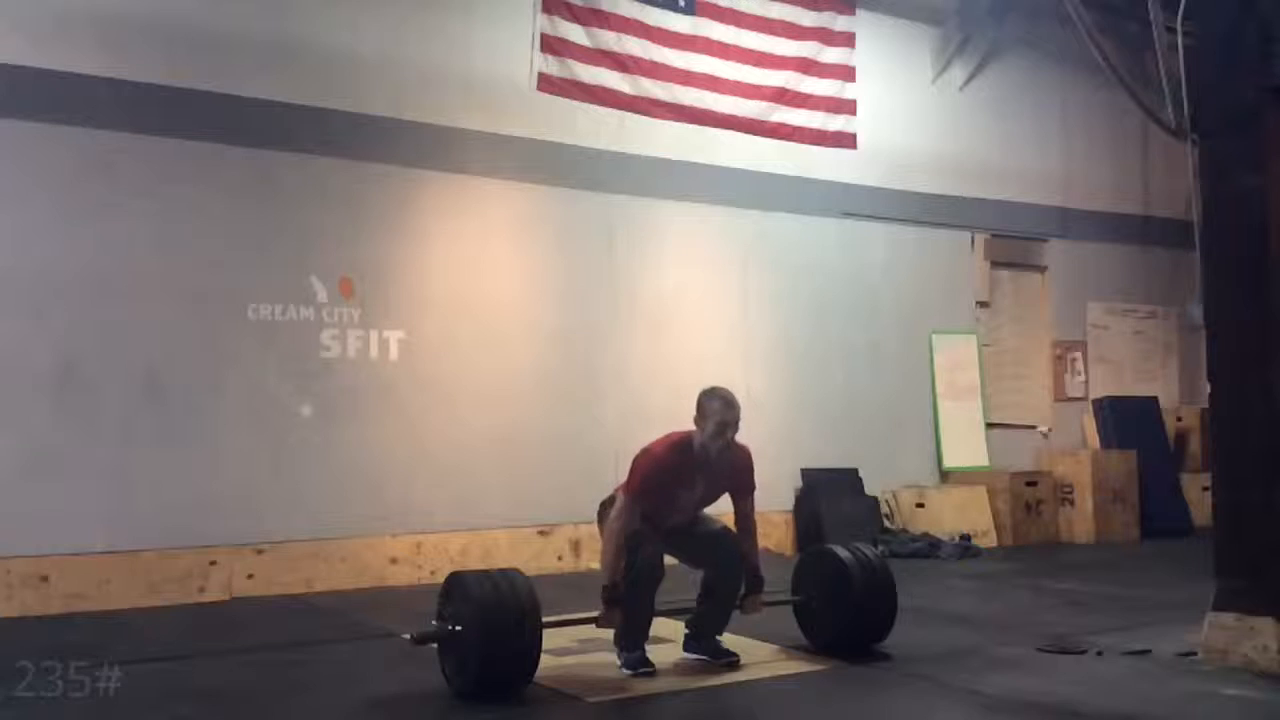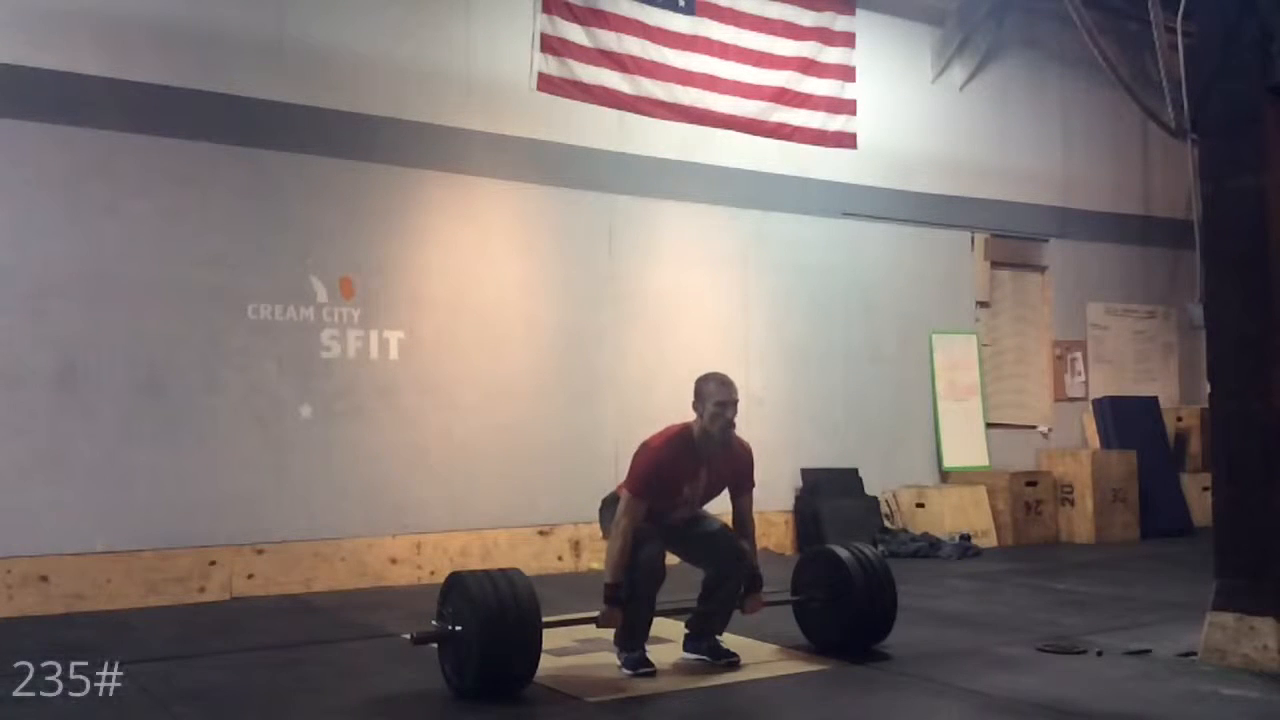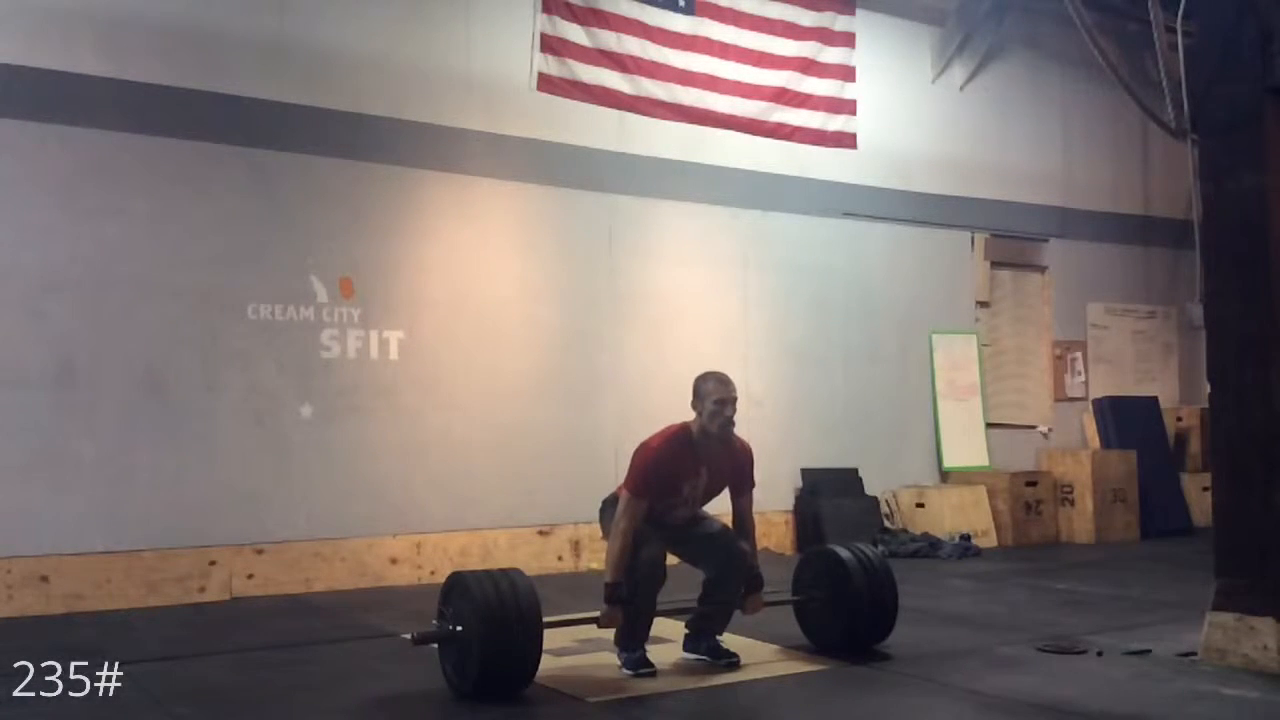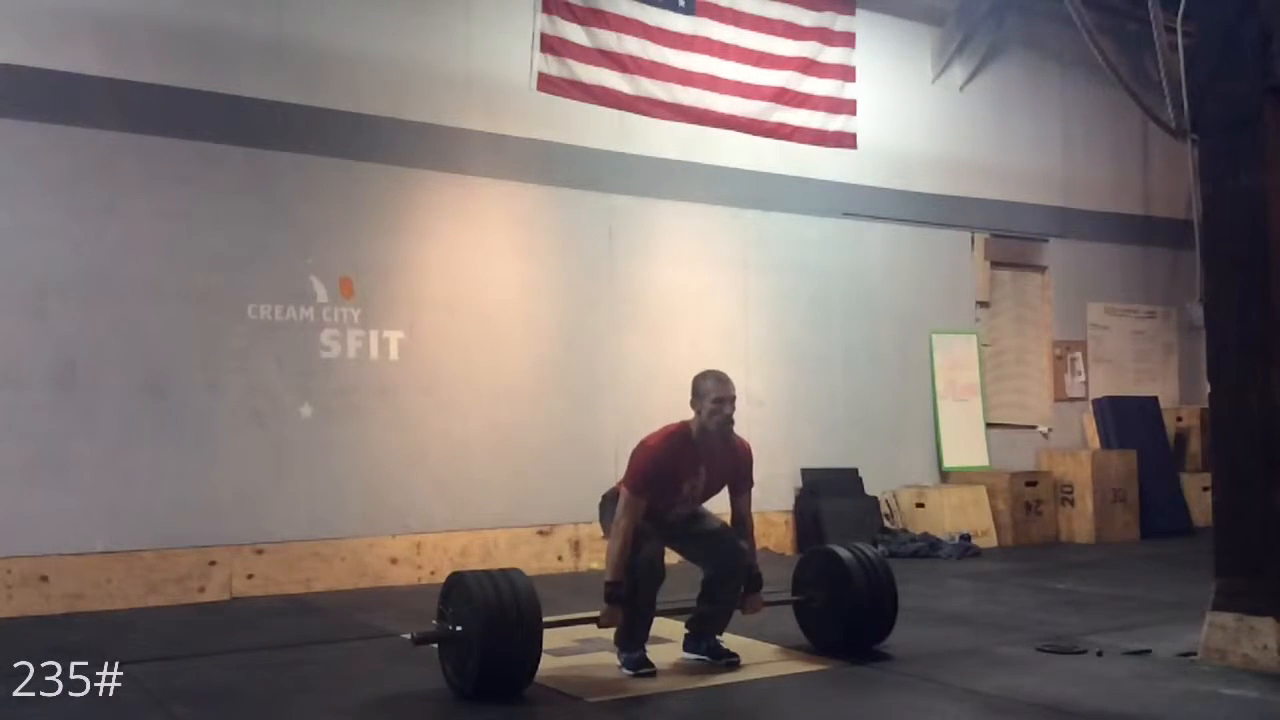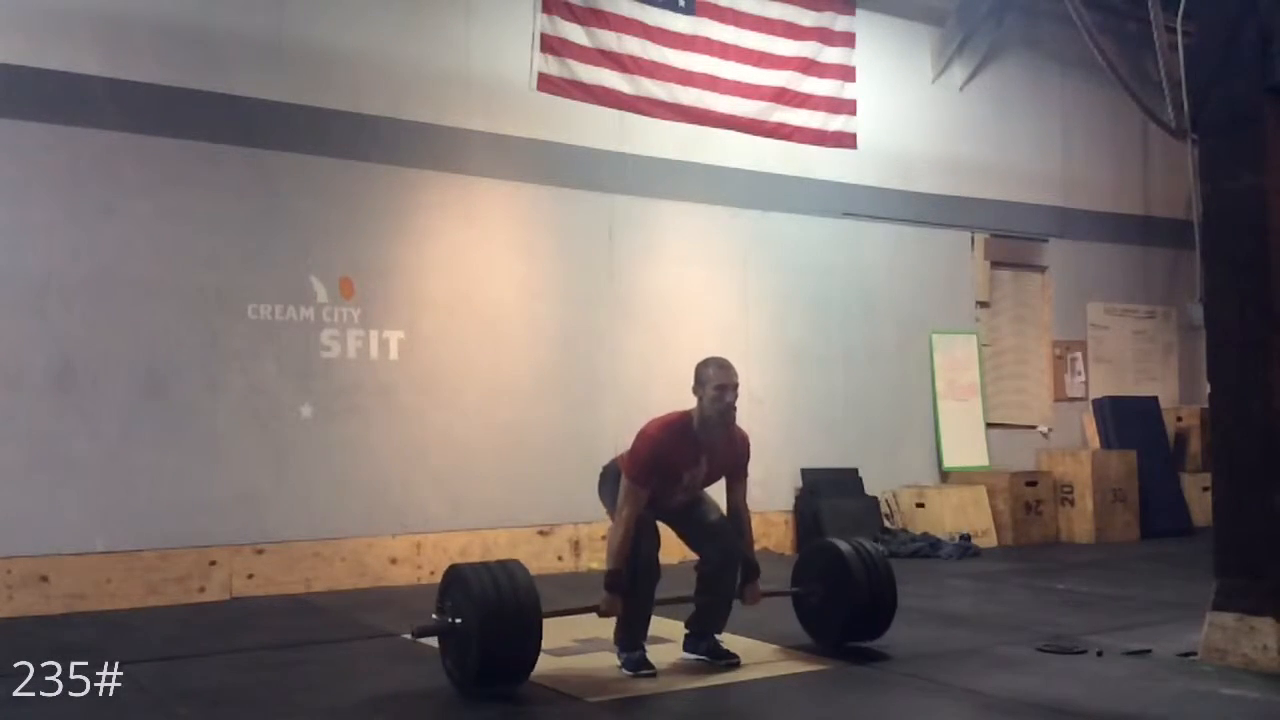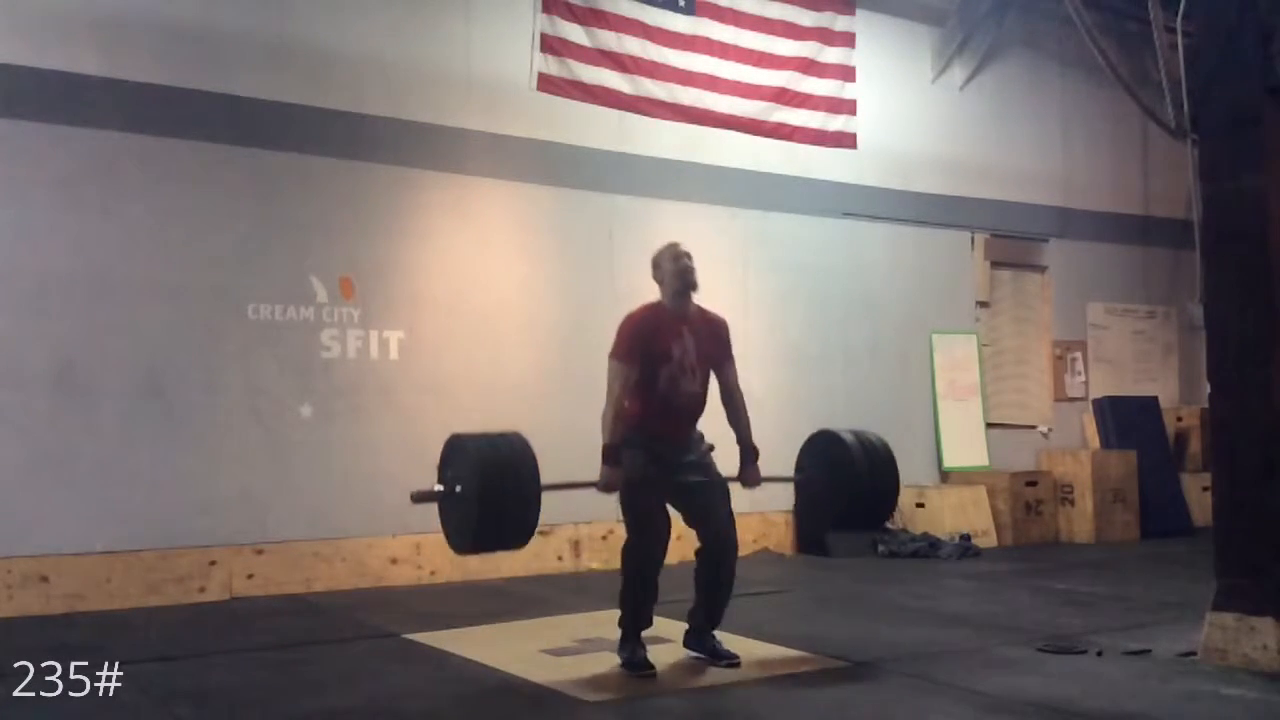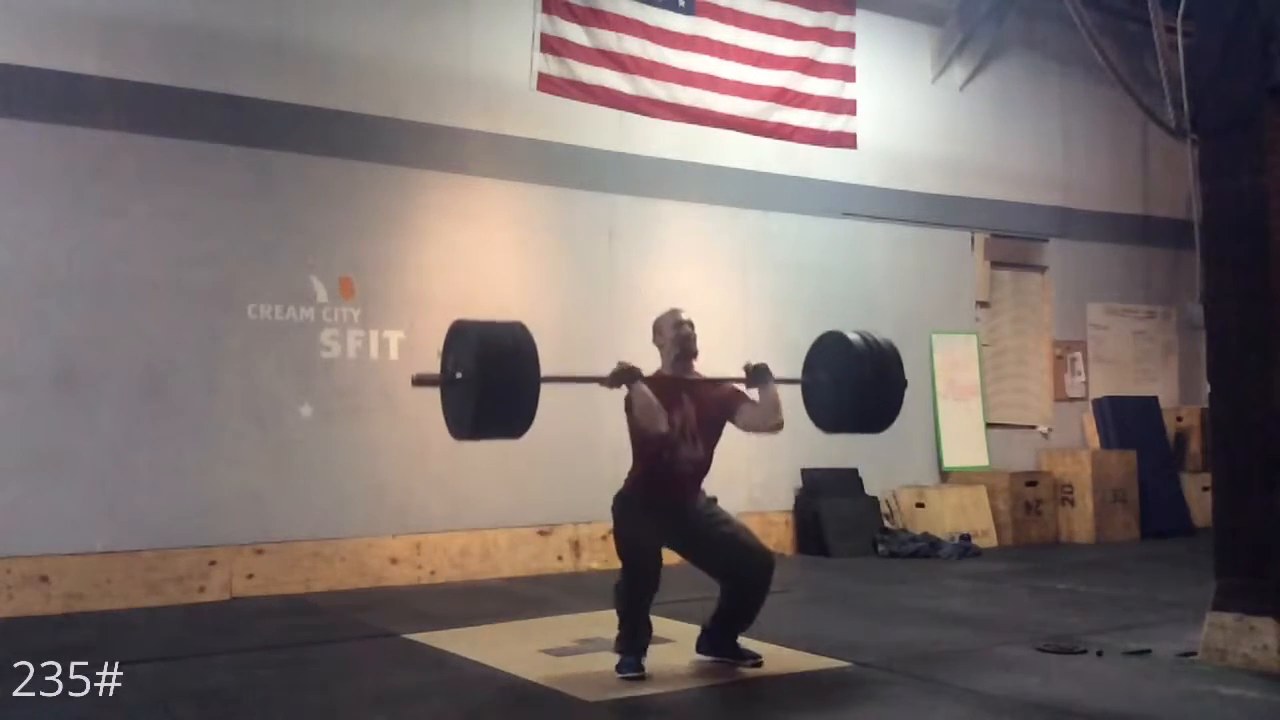
dt=0.5s
person 1, frame 1
left shoulder: (739, 460)
right shoulder: (659, 457)
left elbow: (746, 521)
right elbow: (617, 524)
left wrist: (754, 583)
right wrist: (611, 598)
left hip: (680, 519)
right hip: (630, 516)
left knee: (732, 554)
right knee: (646, 558)
left ankle: (701, 638)
right ankle: (630, 647)
person 1, frame 2
left shoulder: (739, 454)
right shoulder: (660, 450)
left elbow: (744, 518)
right elbow: (625, 524)
left wrist: (753, 583)
right wrist: (612, 597)
left hip: (682, 516)
right hip: (630, 512)
left knee: (732, 554)
right knee: (647, 559)
left ankle: (701, 637)
right ankle: (630, 647)
person 1, frame 3
left shoulder: (739, 453)
right shoulder: (659, 451)
left elbow: (744, 519)
right elbow: (624, 525)
left wrist: (753, 583)
right wrist: (612, 597)
left hip: (682, 517)
right hip: (630, 513)
left knee: (735, 556)
right knee: (648, 559)
left ankle: (702, 638)
right ankle: (630, 648)
person 1, frame 4
left shoulder: (738, 452)
right shoulder: (658, 449)
left elbow: (742, 518)
right elbow: (624, 524)
left wrist: (753, 583)
right wrist: (612, 597)
left hip: (682, 513)
right hip: (629, 510)
left knee: (734, 555)
right knee: (646, 559)
left ankle: (702, 637)
right ankle: (630, 648)
person 1, frame 5
left shoulder: (737, 442)
right shoulder: (659, 437)
left elbow: (738, 508)
right elbow: (626, 517)
left wrist: (749, 573)
right wrist: (613, 588)
left hip: (681, 492)
right hip: (625, 483)
left knee: (722, 546)
right knee: (642, 551)
left ankle: (701, 638)
right ankle: (630, 647)
person 1, frame 6
left shoulder: (714, 326)
right shoulder: (641, 324)
left elbow: (732, 394)
right elbow: (617, 395)
left wrist: (749, 455)
right wrist: (611, 459)
left hip: (688, 443)
right hip: (641, 445)
left knee: (722, 537)
right knee: (648, 543)
left ankle: (702, 634)
right ankle: (631, 643)
person 1, frame 7
left shoulder: (718, 392)
right shoulder: (646, 388)
left elbow: (771, 422)
right elbow: (656, 430)
left wrist: (762, 381)
right wrist: (632, 382)
left hip: (691, 503)
right hip: (642, 501)
left knee: (756, 562)
right knee: (641, 564)
left ankle: (719, 638)
right ankle: (631, 649)
